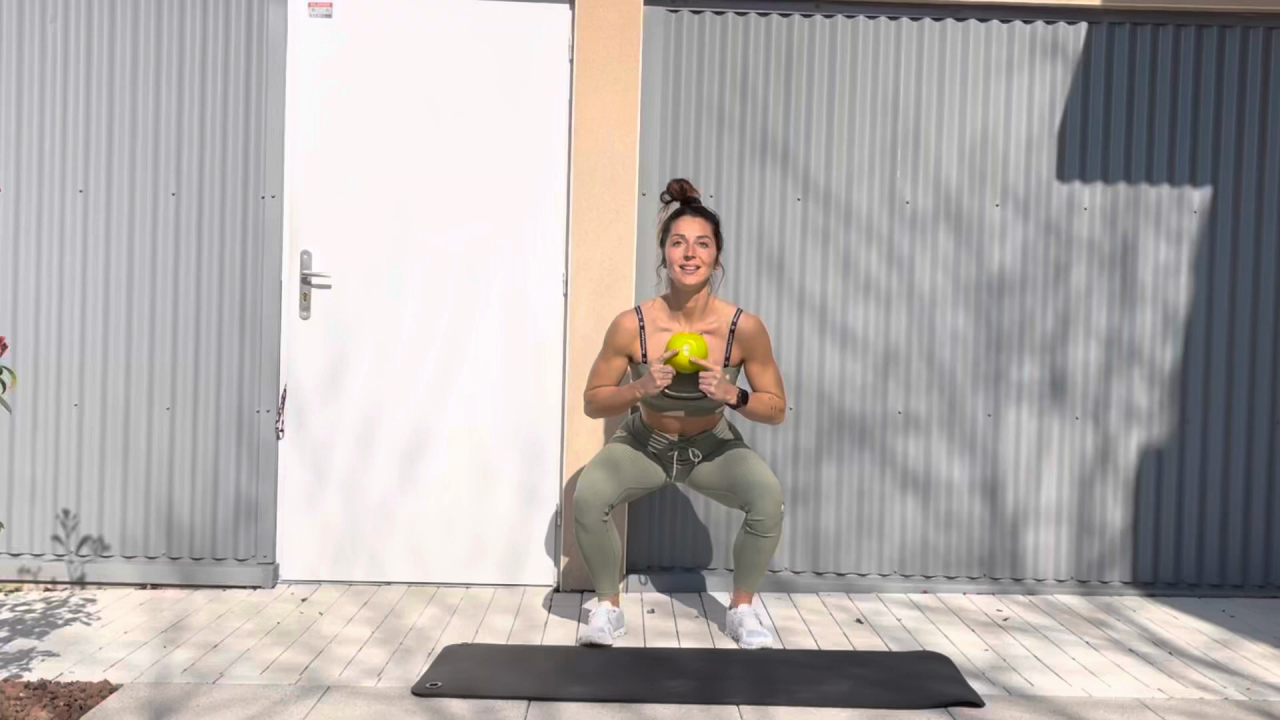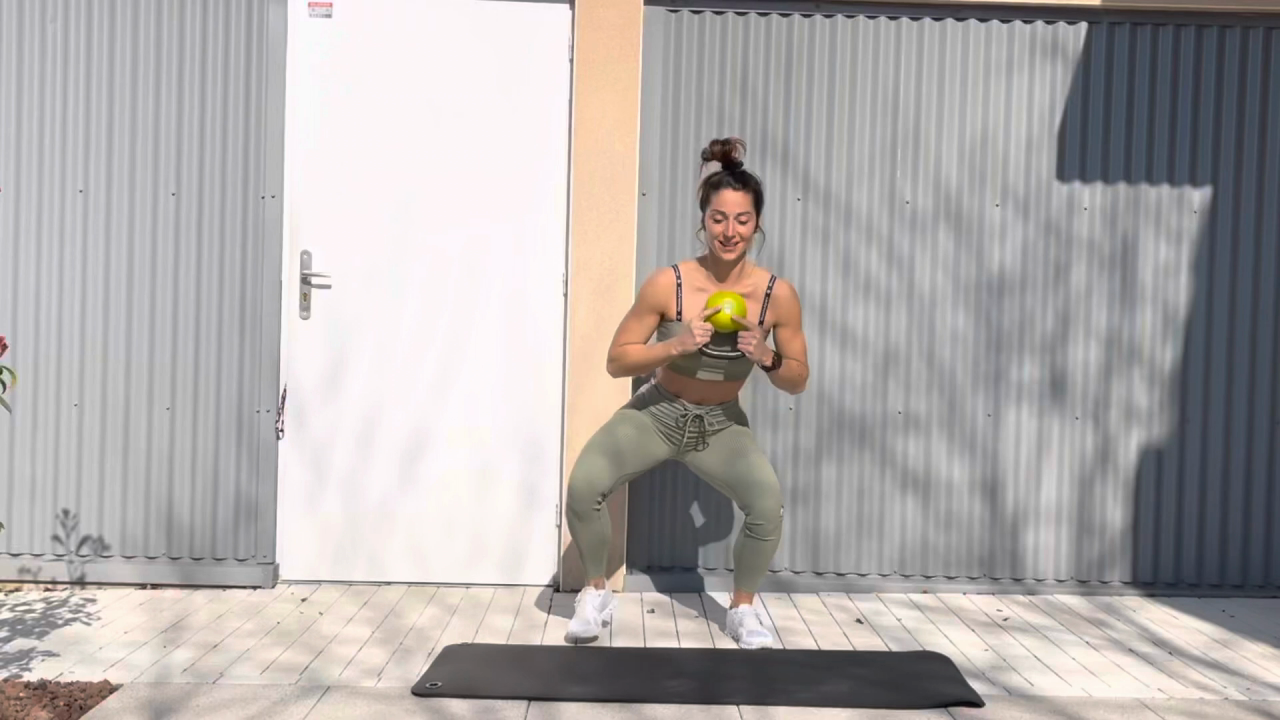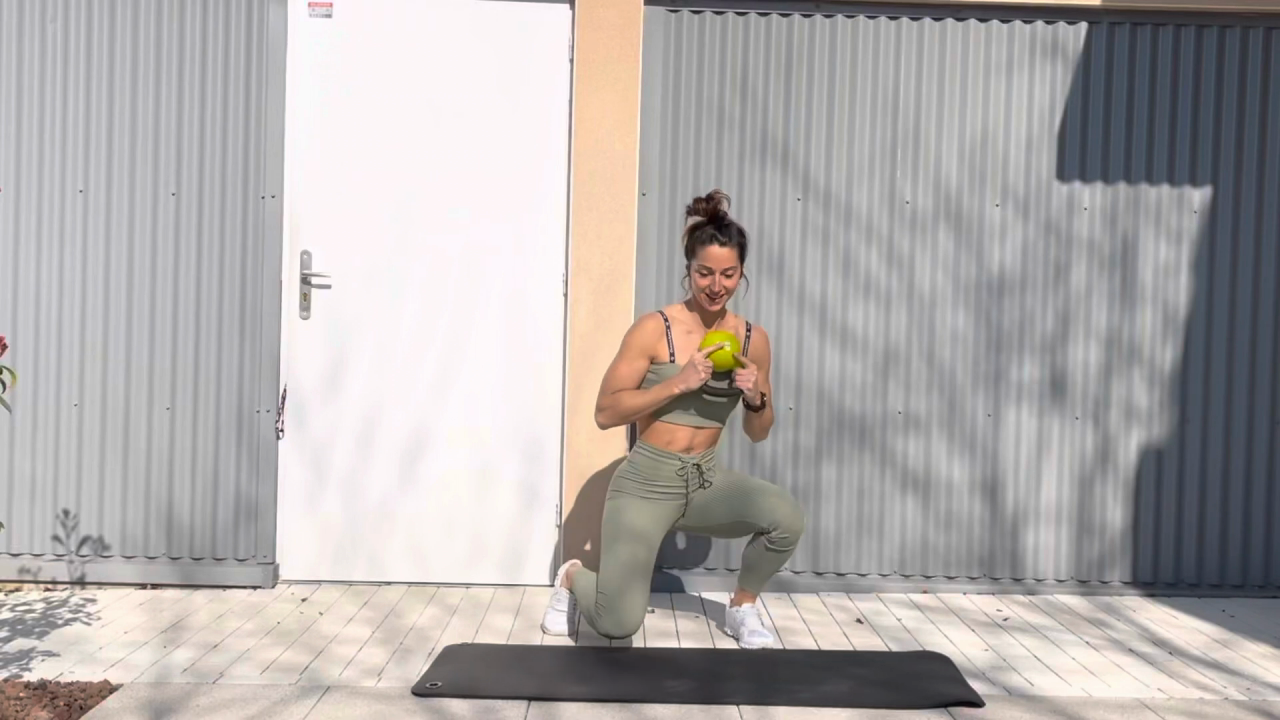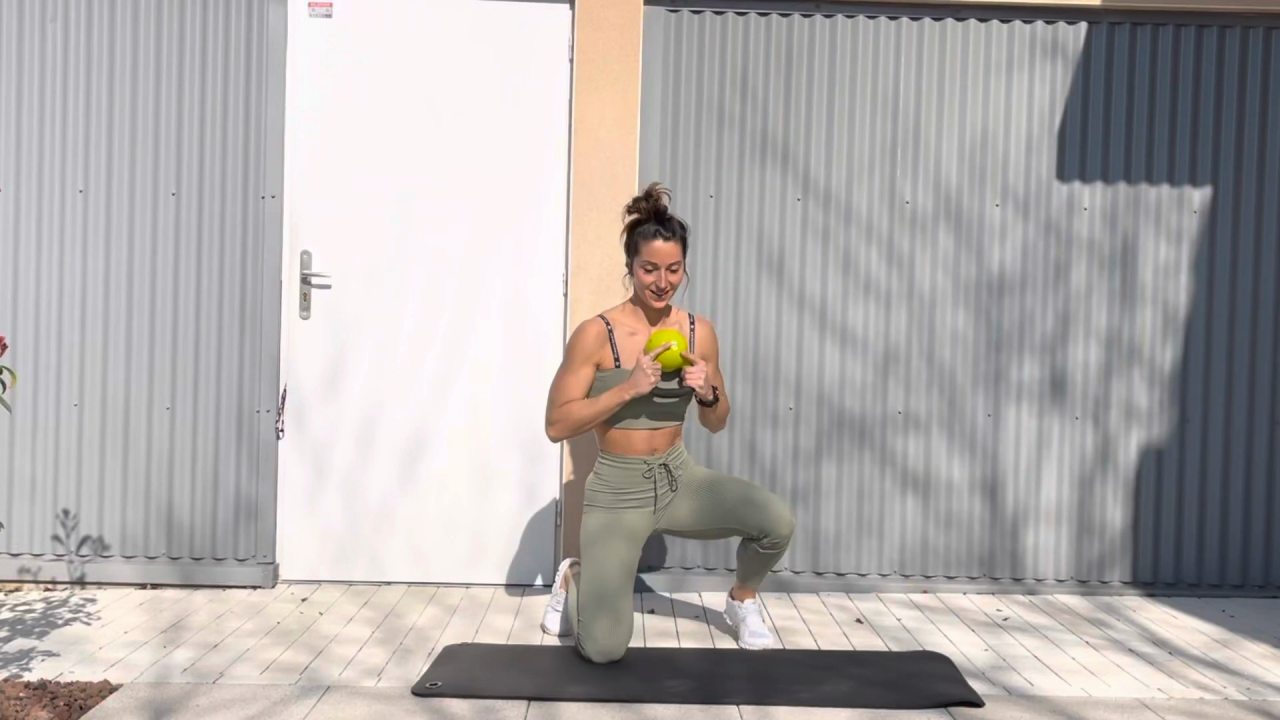
dt=0.4s
person 1, frame 1
left shoulder: (744, 327)
right shoulder: (631, 325)
left elbow: (776, 408)
right elbow: (593, 402)
left wrist: (733, 395)
right wrist: (641, 388)
left hip: (711, 446)
right hip: (644, 443)
left knee: (768, 497)
right knee: (589, 496)
left ankle: (741, 609)
right ankle: (608, 605)
person 1, frame 2
left shoulder: (777, 294)
right shoulder: (668, 283)
left elbow: (796, 382)
right elbow: (617, 361)
left wrist: (768, 357)
right wrist: (680, 344)
left hip: (722, 425)
right hip: (655, 414)
left knee: (767, 506)
right knee: (584, 485)
left ankle: (742, 609)
right ankle: (596, 588)
person 1, frame 3
left shoulder: (753, 340)
right shoulder: (653, 330)
left elbow: (759, 432)
right elbow: (605, 413)
left wrist: (757, 397)
right wrist: (677, 383)
left hip: (706, 480)
right hip: (643, 483)
left knee: (787, 517)
right knee: (619, 623)
left ankle: (741, 607)
right ankle: (574, 579)
person 1, frame 4
left shoulder: (699, 332)
right shoulder: (594, 334)
left elbow: (717, 422)
right elbow: (557, 425)
left wrist: (708, 392)
right wrist: (629, 387)
left hip: (680, 480)
right hip: (616, 491)
left knee: (775, 521)
right knee: (603, 649)
left ankle: (739, 599)
right ankle: (575, 580)
